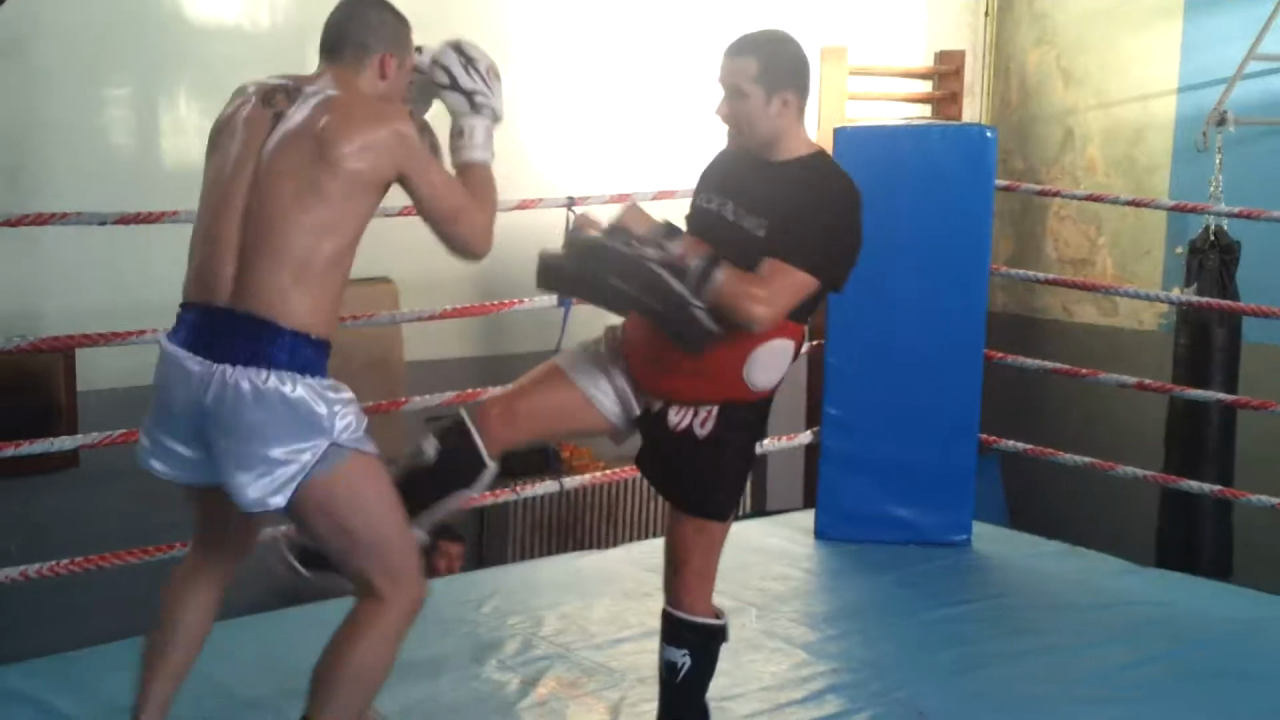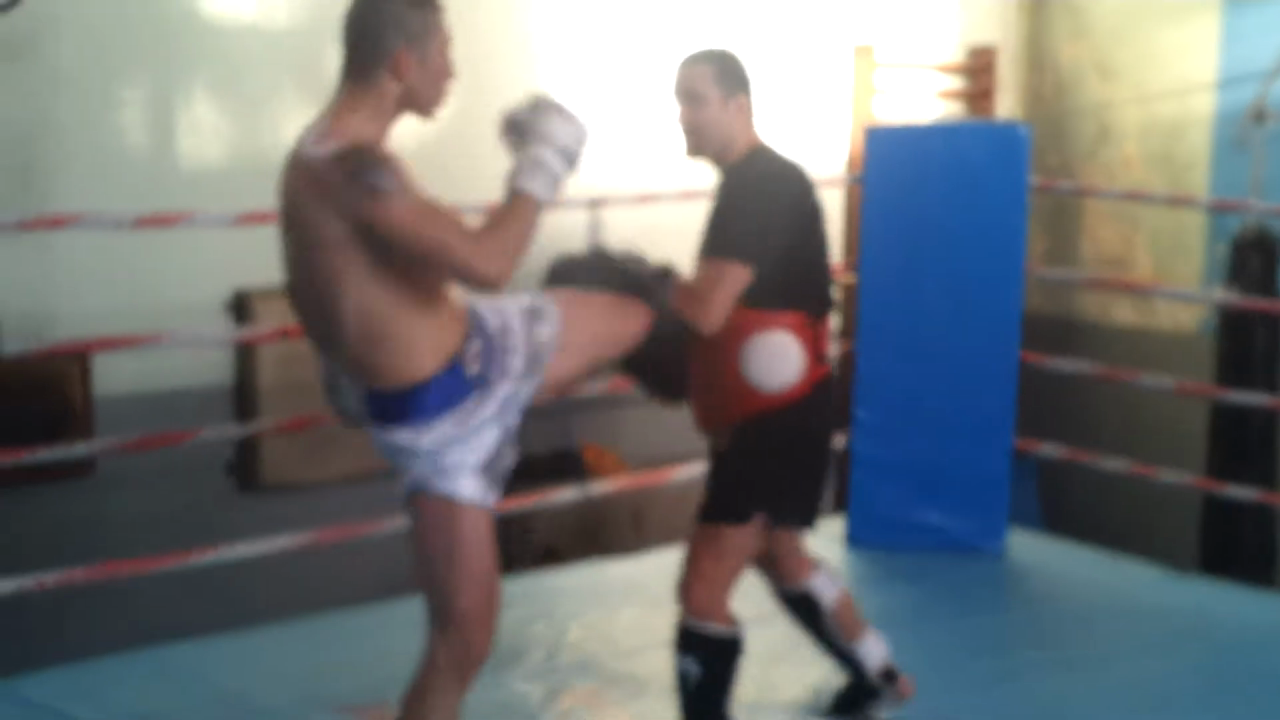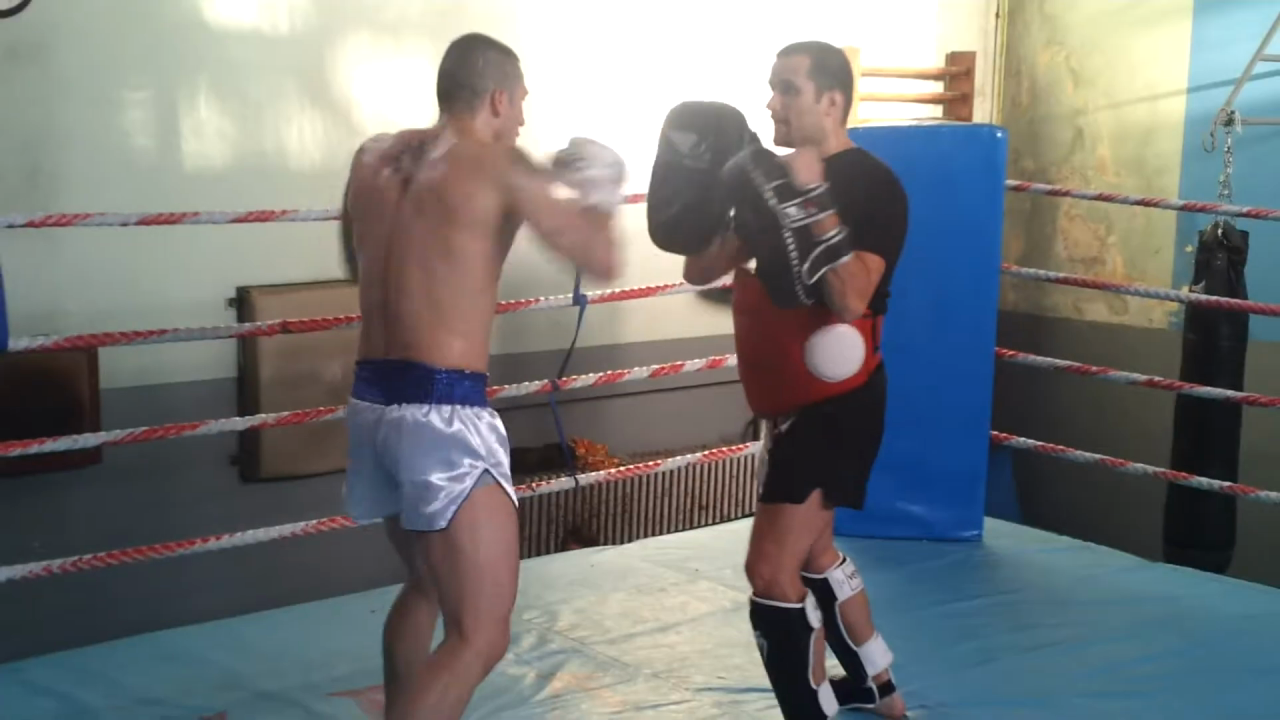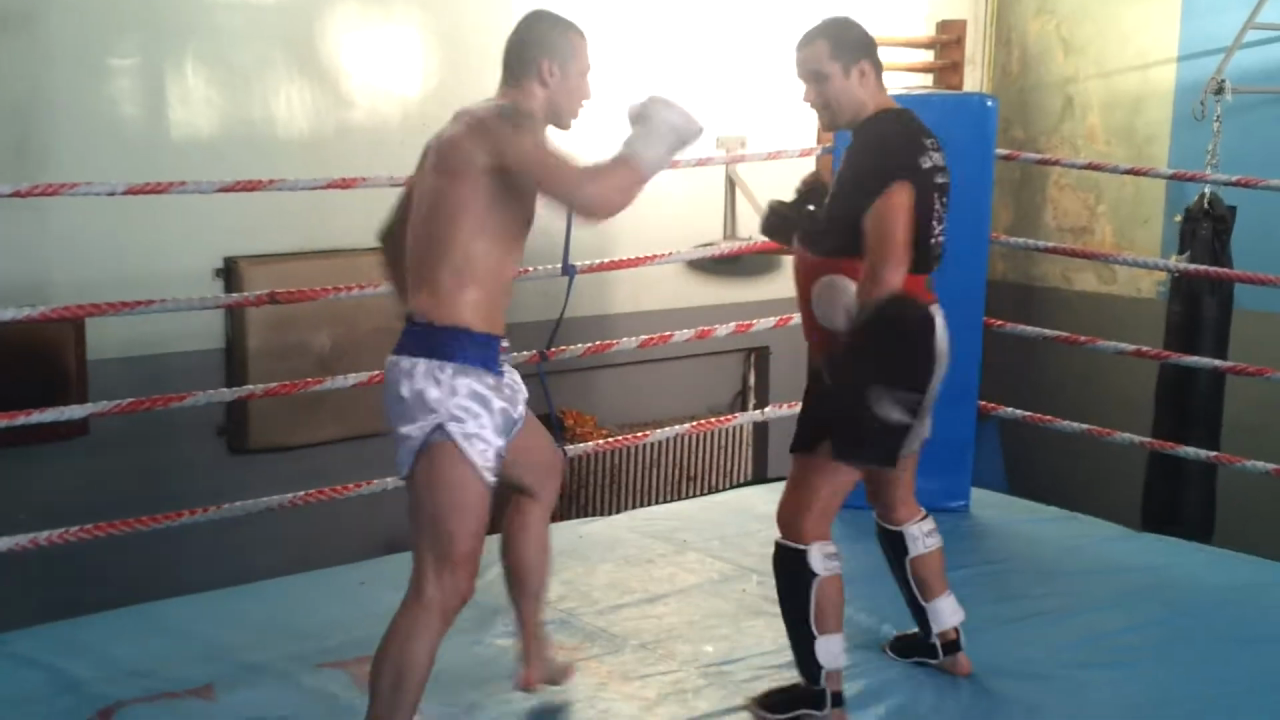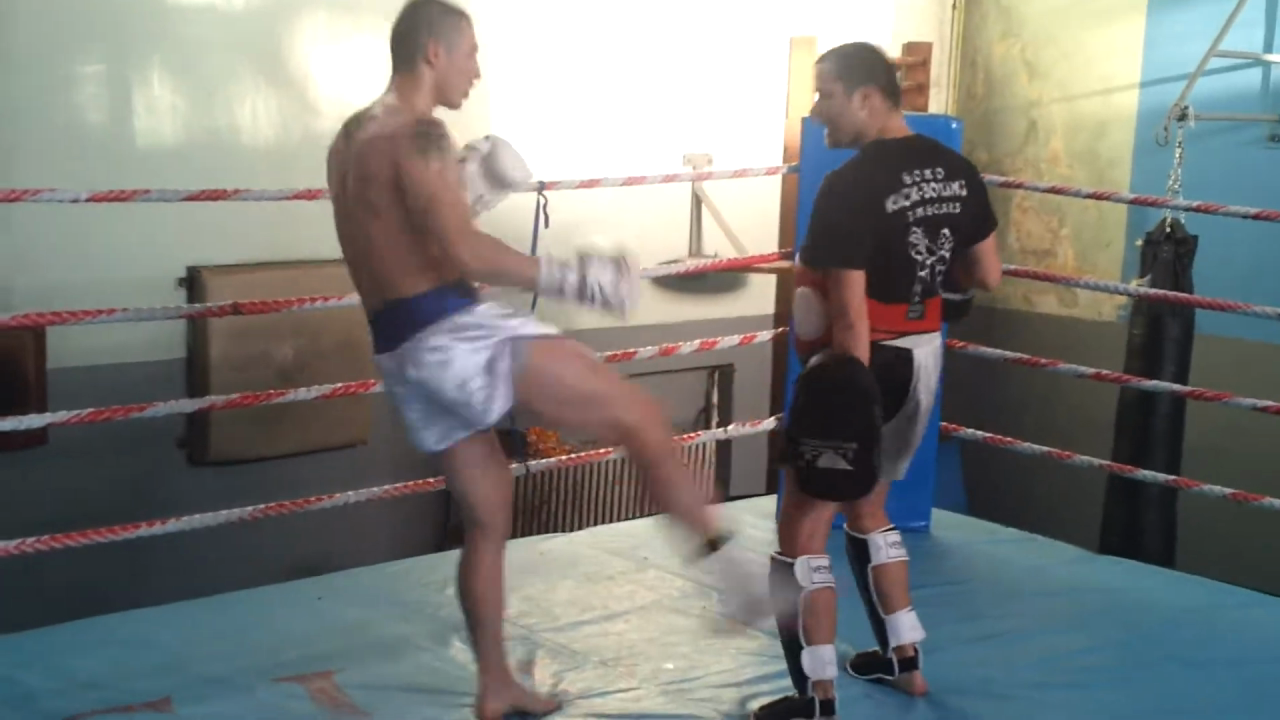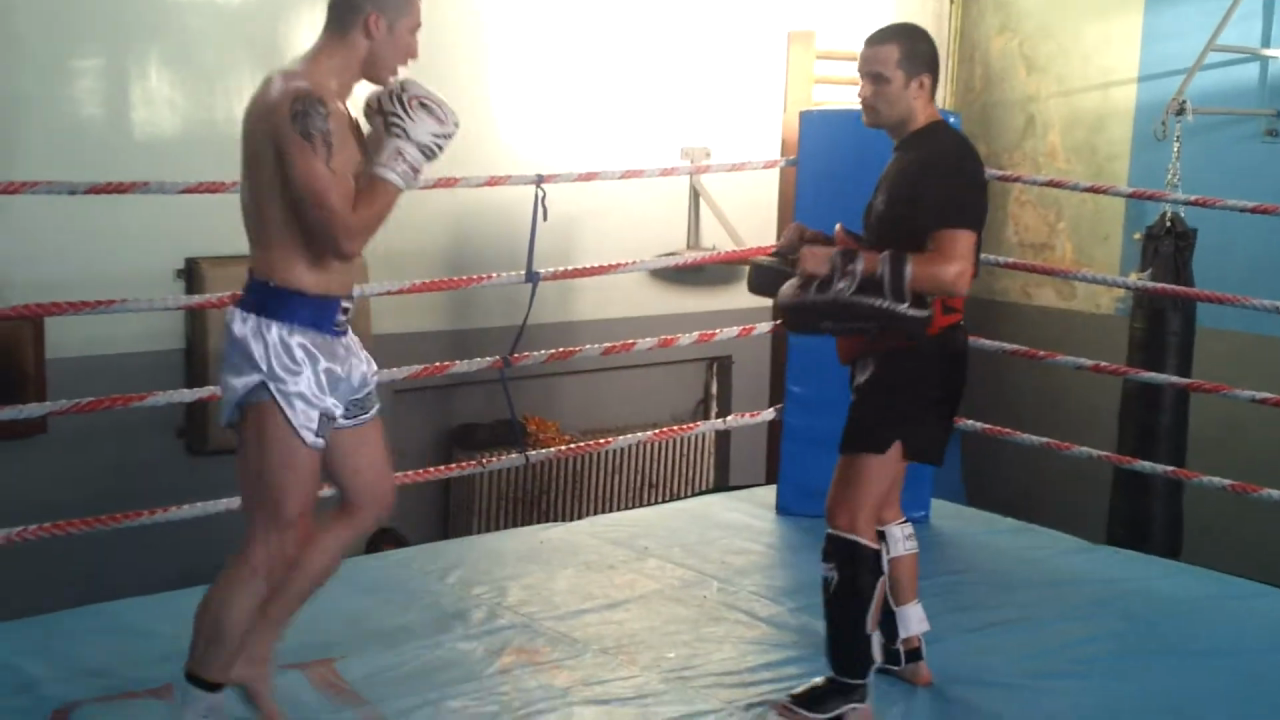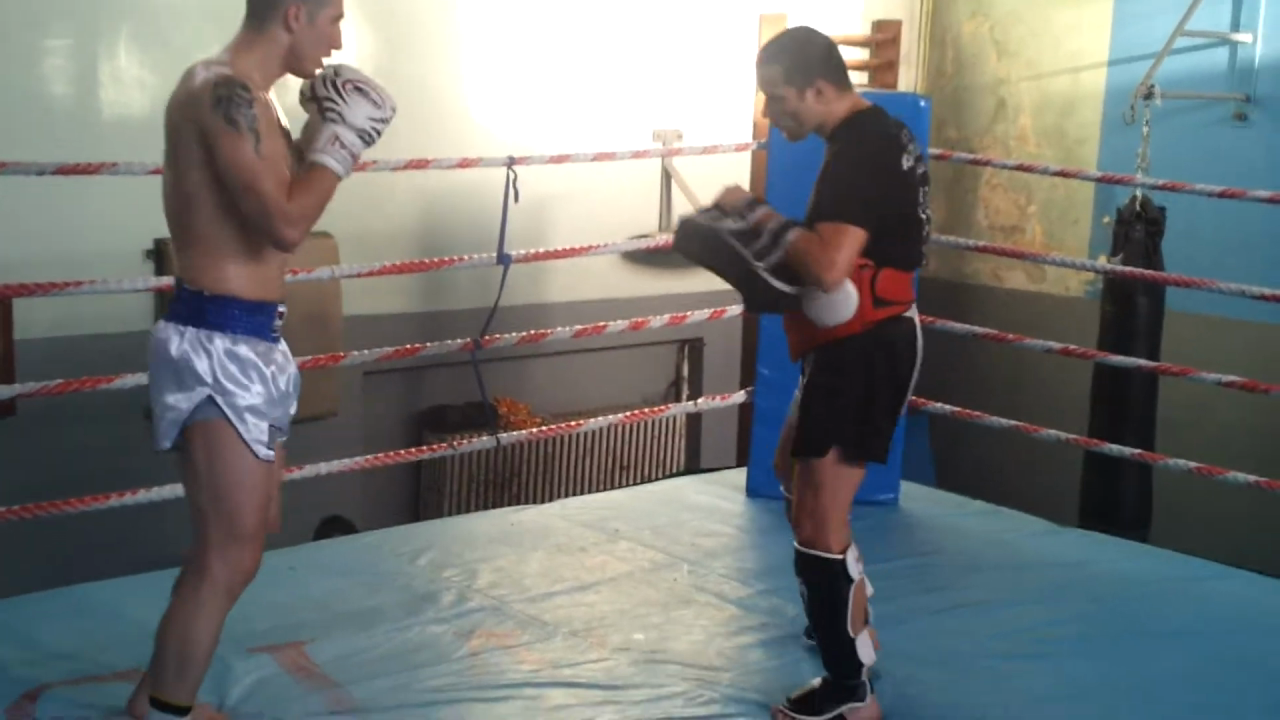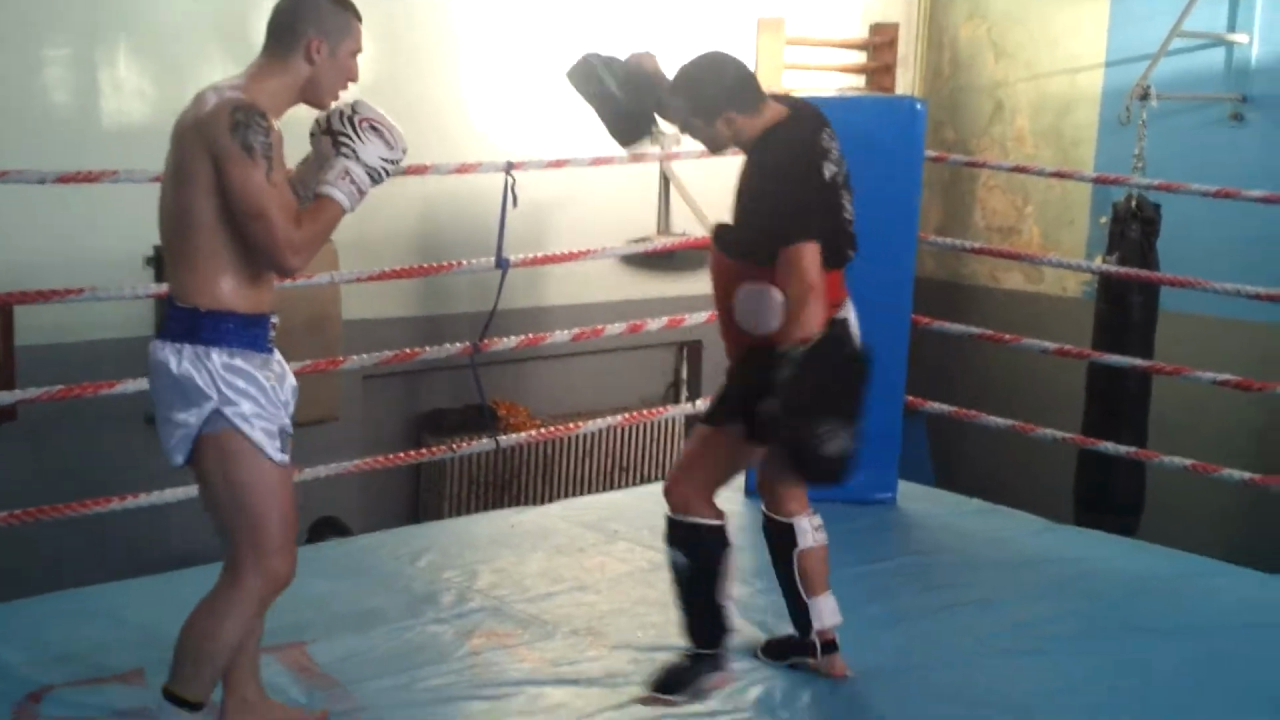
dt=0.5s
person 1, frame 1
left shoulder: (245, 103)
right shoulder: (387, 128)
right elbow: (469, 236)
right wrist: (477, 124)
left hip: (192, 360)
right hip: (277, 382)
left knee: (219, 547)
right knee: (397, 592)
person 1, frame 2
left shoulder: (327, 157)
right shoulder: (346, 167)
left elbow: (311, 299)
right elbow: (487, 265)
left wrist: (345, 369)
right wrist: (543, 160)
right hip: (431, 418)
left knee: (631, 315)
right knee: (462, 643)
person 1, frame 3
left shoulder: (372, 157)
right shoulder: (496, 165)
right elbow: (599, 257)
right wrist: (594, 183)
left hip: (375, 402)
right hip: (444, 413)
left knee: (429, 586)
right knee: (482, 634)
person 1, frame 4
left shoulder: (472, 131)
right shoulder: (498, 126)
left elbow: (395, 237)
right elbow: (592, 198)
right wrist: (656, 139)
left hip: (476, 368)
right hip: (450, 374)
left knee: (541, 479)
right knee: (443, 587)
left ankle: (534, 655)
person 1, frame 5
left shoulder: (348, 139)
right shoulder: (417, 133)
right elbow: (462, 254)
left wrist: (472, 180)
right wrist: (576, 270)
left hip: (400, 356)
right hip: (447, 333)
left knee: (488, 525)
right knee: (641, 420)
right ankle: (725, 561)
person 1, frame 6
left shoulder: (320, 100)
right shoulder: (303, 103)
right elbow: (344, 236)
left wrist: (384, 144)
right wrist: (406, 152)
left hip: (324, 335)
right hip: (287, 337)
left knee: (368, 502)
right knee: (276, 541)
left ankle: (250, 657)
person 1, frame 7
left shoulder: (238, 92)
right shoulder: (226, 93)
left elbow: (269, 200)
right elbow: (285, 225)
left wrist: (321, 130)
right wrist: (345, 136)
left hip: (243, 338)
right hip: (220, 342)
left knee: (246, 535)
right knee: (229, 557)
person 1, frame 8
left shoulder: (231, 108)
right shoulder: (241, 118)
right elbow: (287, 252)
left wrist: (323, 165)
right wrist: (356, 173)
left hip: (232, 350)
right hip: (217, 357)
left knee: (260, 550)
right knee: (265, 565)
person 2, frame 1
left shoulder: (830, 198)
right shoulder: (727, 166)
left elbow: (761, 306)
left wrist: (662, 242)
right wrist: (637, 242)
left hip: (720, 404)
right hip: (638, 355)
left knee: (689, 586)
right knee: (497, 416)
person 2, frame 2
left shoulder: (757, 186)
right shoulder: (753, 183)
left elbow: (706, 313)
left hip: (773, 420)
right hip: (761, 412)
left knee: (702, 592)
right knee: (779, 557)
person 2, frame 3
left shoulder: (872, 185)
right shoulder: (772, 175)
left elbow: (848, 299)
right elbow: (699, 265)
left wrist: (808, 199)
right wrist: (688, 171)
left hip: (837, 405)
right hip: (795, 402)
left knee: (772, 571)
right knee: (812, 550)
person 2, frame 4
left shoulder: (883, 142)
right shoulder: (894, 138)
left elbow: (892, 234)
right wrist: (807, 222)
left hip: (879, 348)
right hip: (900, 341)
left knee: (801, 519)
right knee: (896, 497)
right ankle: (944, 639)
person 2, frame 5
left shoulder: (849, 186)
right shoulder: (955, 170)
left elbow: (846, 309)
right elbow: (987, 276)
left wrist: (842, 398)
left hip: (864, 367)
right hip: (919, 360)
left knee: (801, 532)
right knee: (864, 508)
right ankle: (903, 658)
person 2, frame 6
left shoulder: (944, 159)
right shoulder: (911, 155)
left elbow: (950, 271)
left wrist: (838, 266)
right wrist: (829, 242)
left hip: (916, 358)
right hip: (894, 354)
left knee: (849, 515)
right knee: (881, 505)
right ankle: (907, 648)
person 2, frame 7
left shoulder: (859, 153)
right shoulder: (876, 132)
left elbow: (828, 265)
left wrist: (753, 219)
right wrist: (785, 234)
left hip: (864, 351)
right hip: (858, 344)
left knee: (820, 523)
right knee: (794, 468)
right ankle: (850, 619)
person 2, frame 8
left shoulder: (780, 167)
right shoulder: (794, 122)
left elbow: (805, 289)
left wrist: (798, 389)
right wrist: (653, 88)
left hip: (810, 351)
right hip: (815, 346)
left knee: (686, 484)
right knee: (784, 494)
left ankle: (706, 652)
right ankle: (821, 642)
